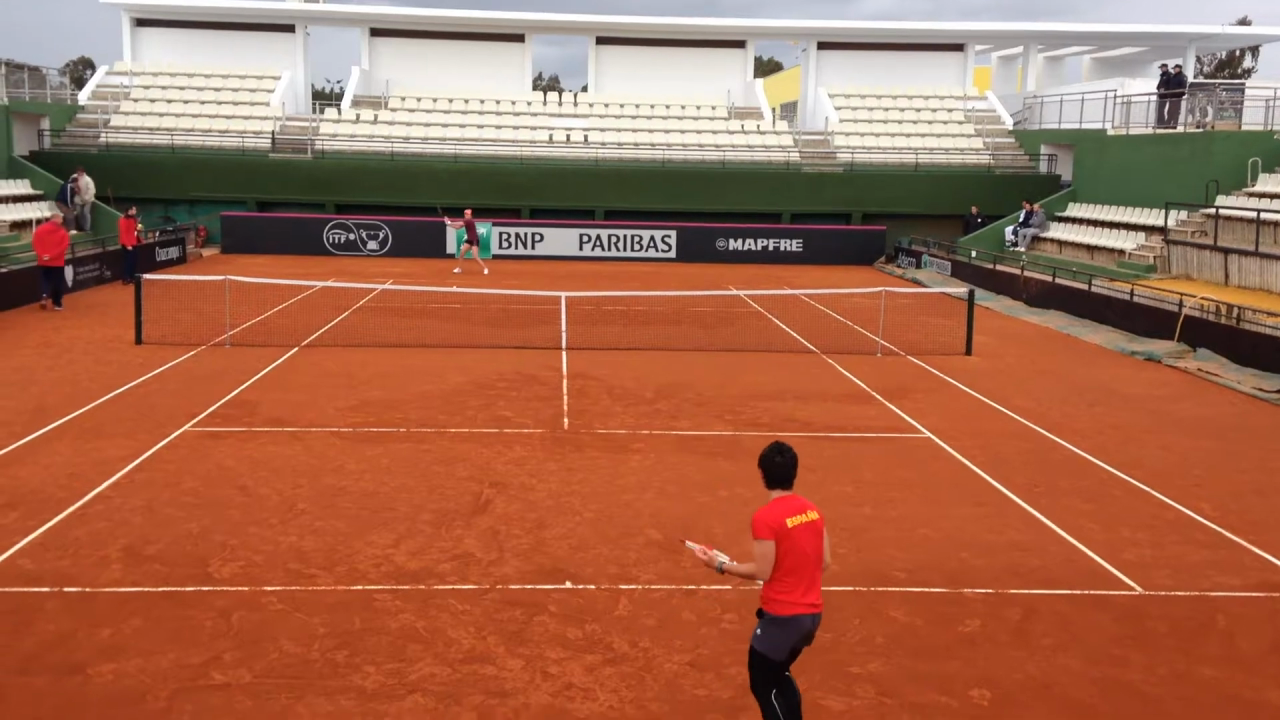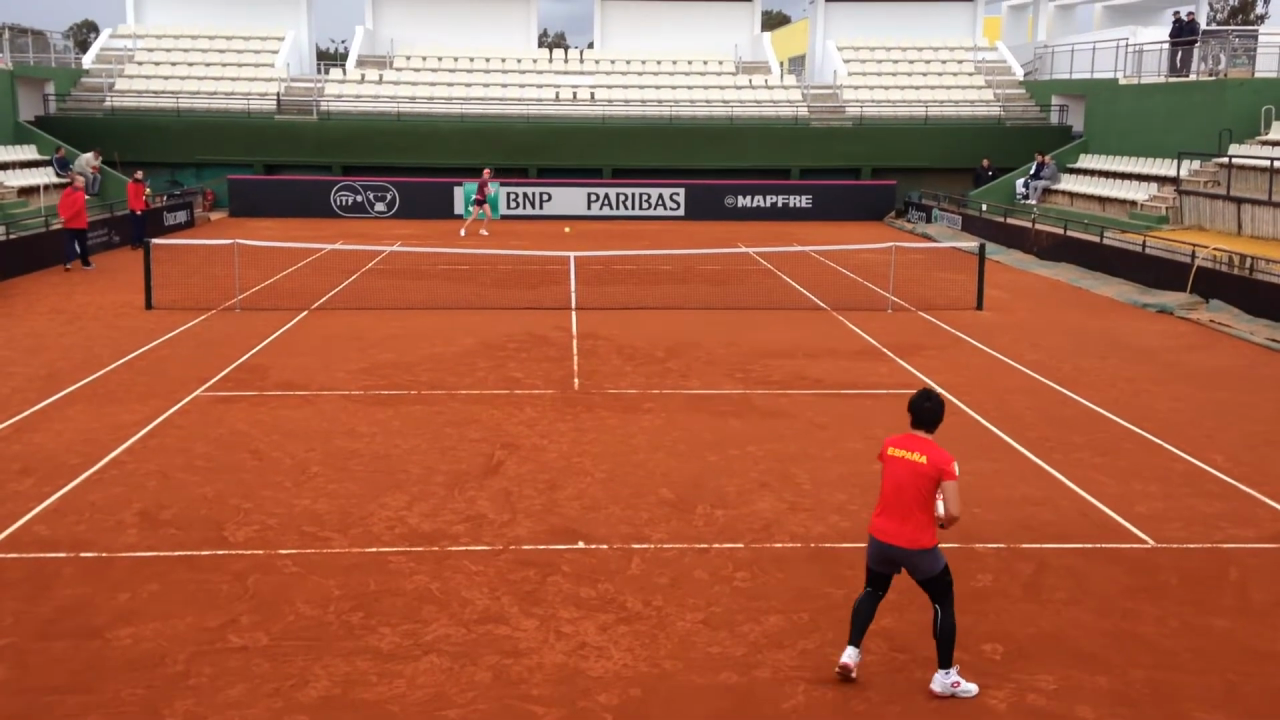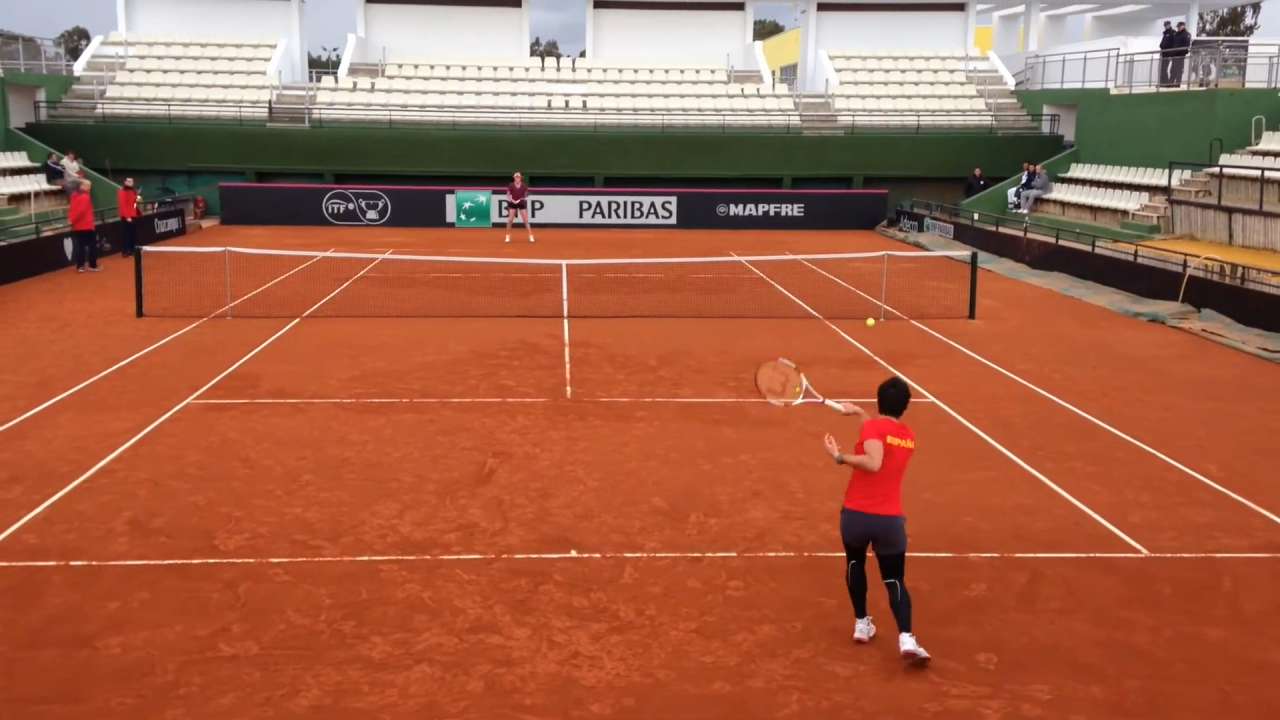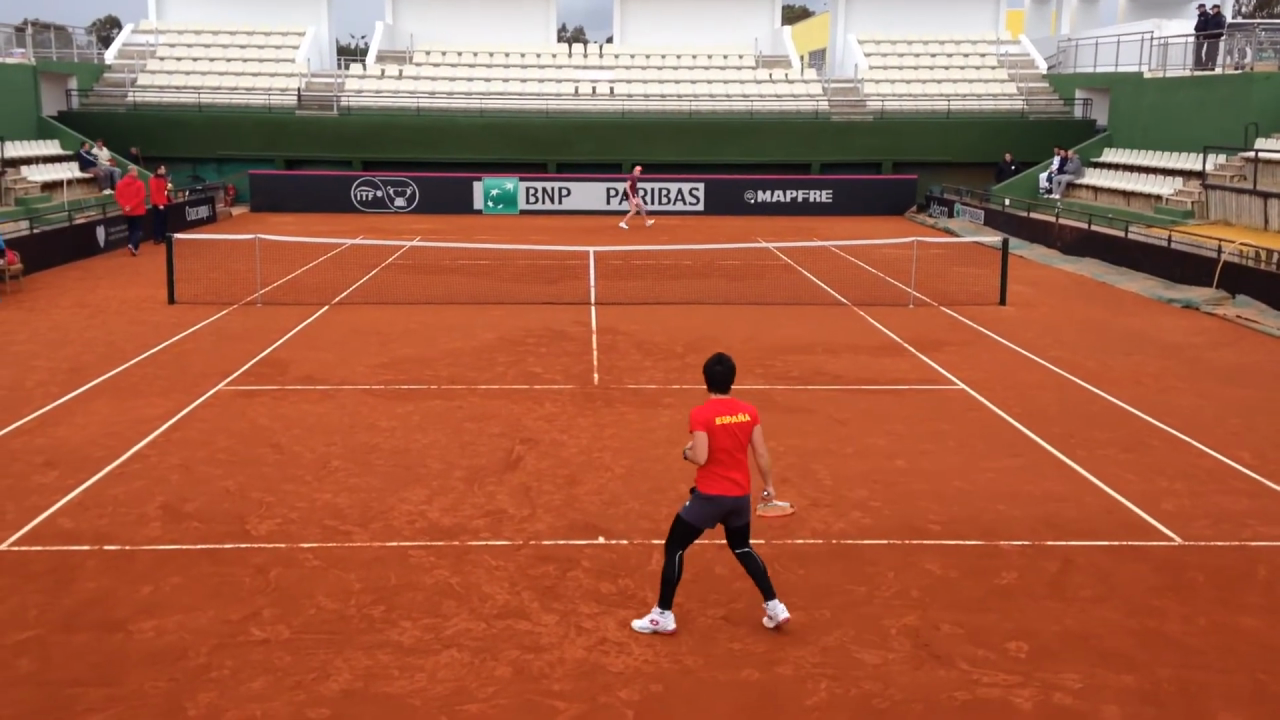
dt=1s
person 1, frame 1
left shoulder: (765, 517)
right shoulder: (812, 510)
left elbow: (762, 573)
right elbow: (824, 562)
left wrist: (721, 565)
left hip: (781, 615)
right hip: (812, 613)
left knee: (763, 687)
right knee: (778, 672)
person 1, frame 2
left shoulder: (889, 445)
right shoulder: (941, 458)
right elbow: (954, 513)
right wrist: (943, 521)
left hip: (880, 538)
right hip: (917, 547)
left knee: (873, 592)
right knee: (944, 603)
left ankle: (851, 653)
right ankle: (945, 676)
person 1, frame 3
left shoulder: (872, 425)
right shoulder: (908, 436)
left elbow: (873, 463)
left wrist: (840, 456)
right wrist: (859, 413)
left hip: (857, 514)
right hip: (891, 518)
left knee: (855, 560)
right knee: (894, 581)
left ankle: (862, 624)
right ankle: (907, 639)
person 1, frame 4
left shoulder: (701, 414)
right shoulder: (748, 411)
left elbow: (700, 458)
right elbow: (761, 453)
left wrist: (687, 451)
right wrist: (768, 485)
left hip: (708, 496)
right hip: (739, 496)
left knee: (673, 548)
right knee: (741, 549)
left ankle: (663, 615)
right ankle: (775, 607)
